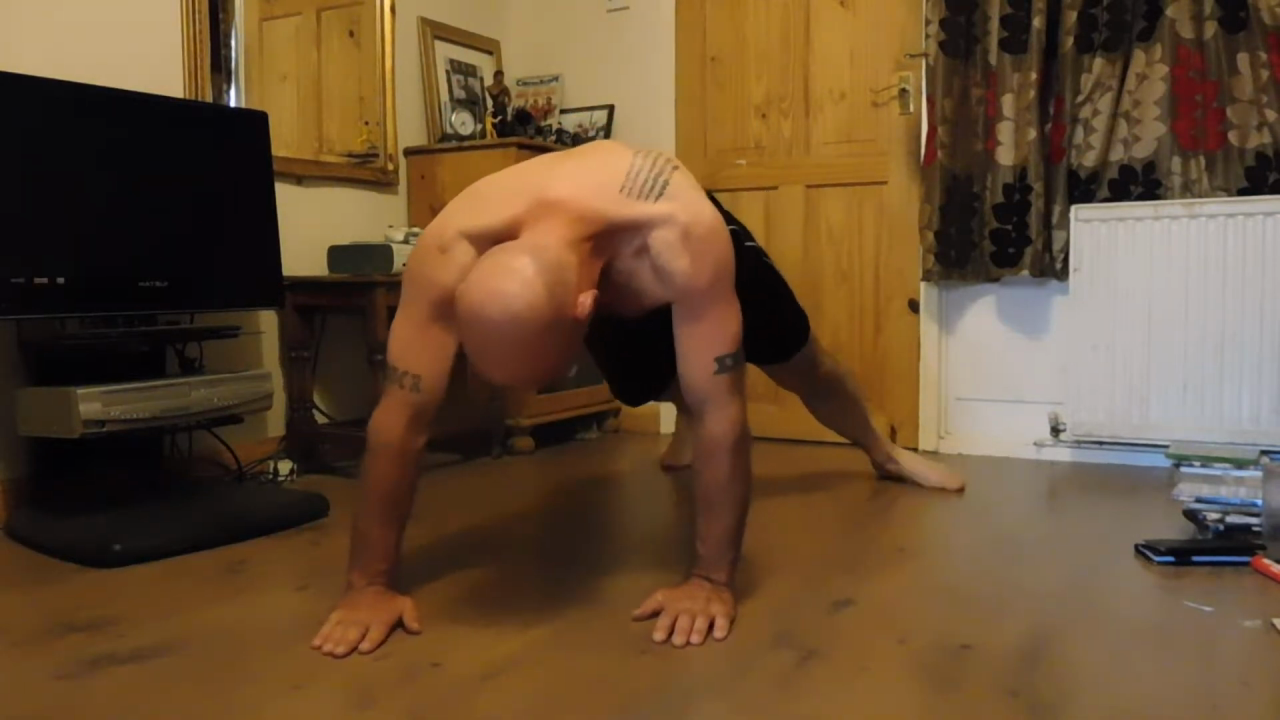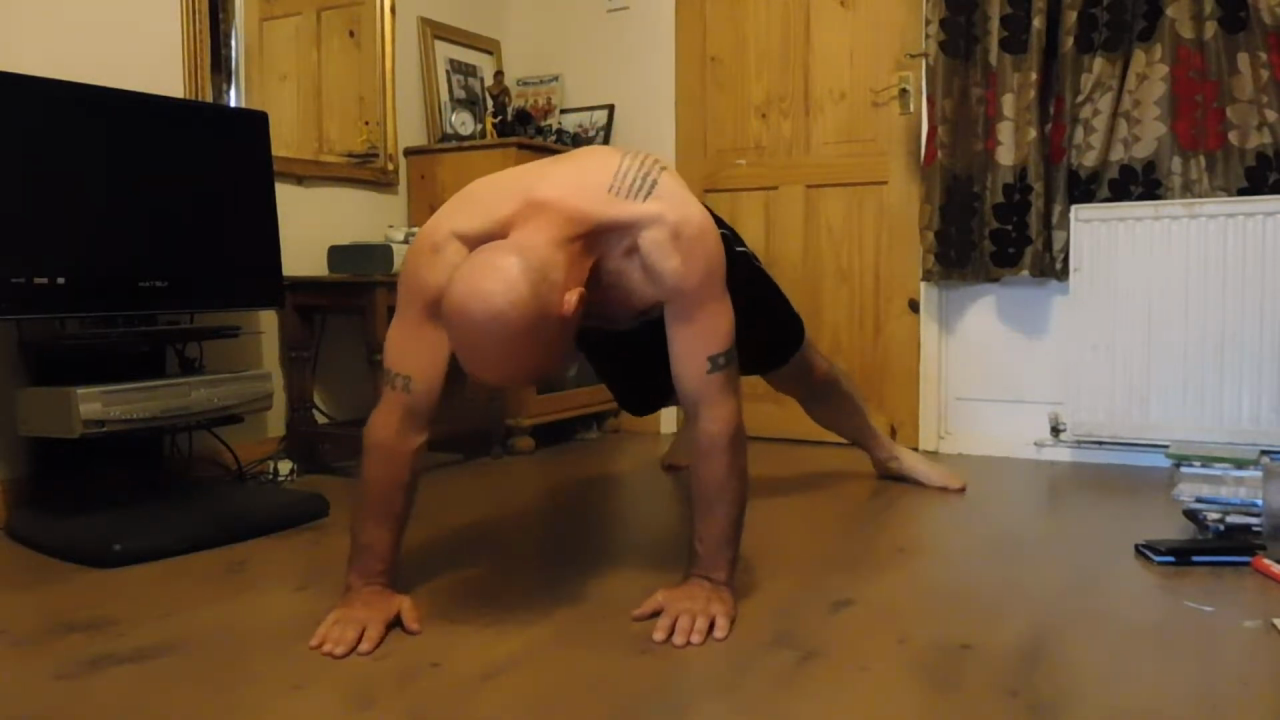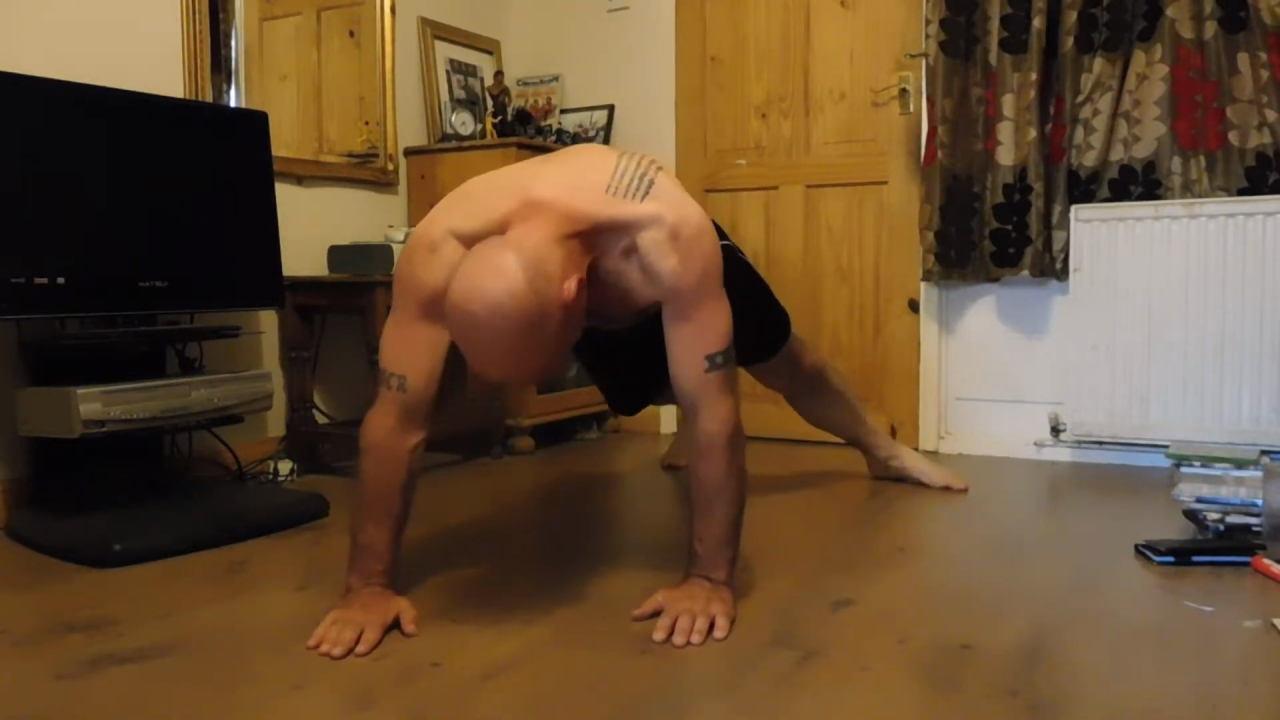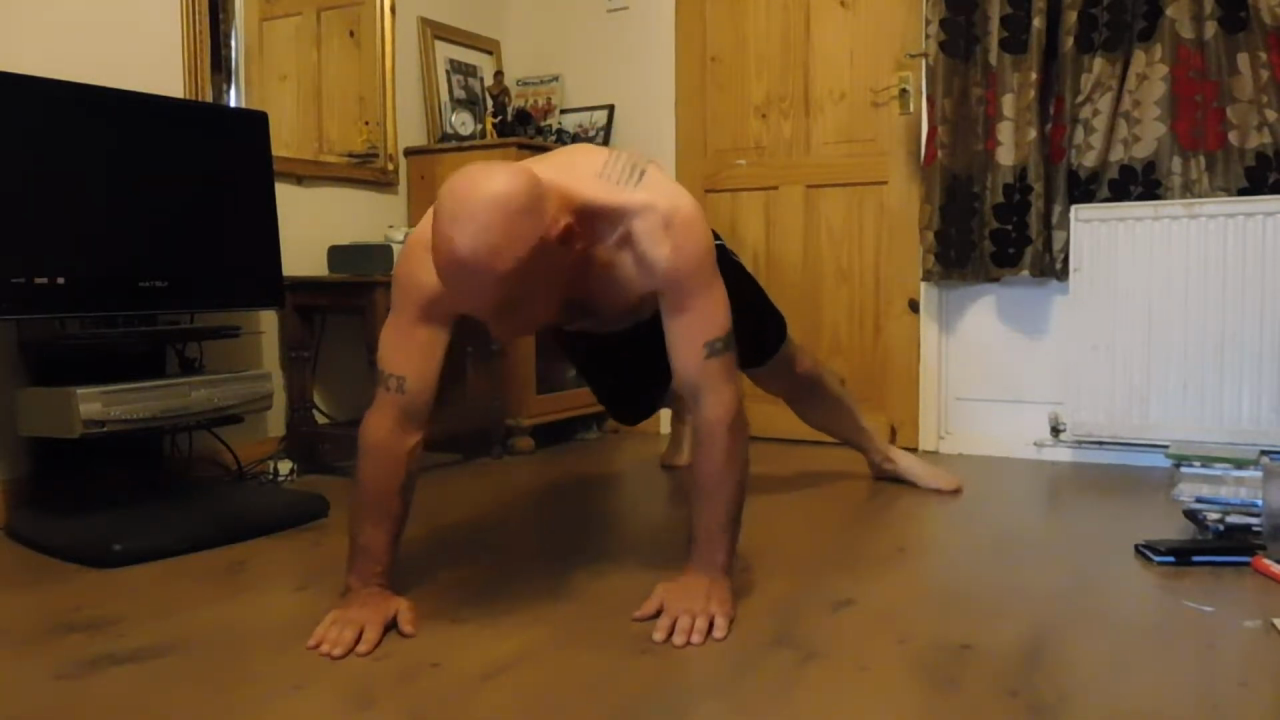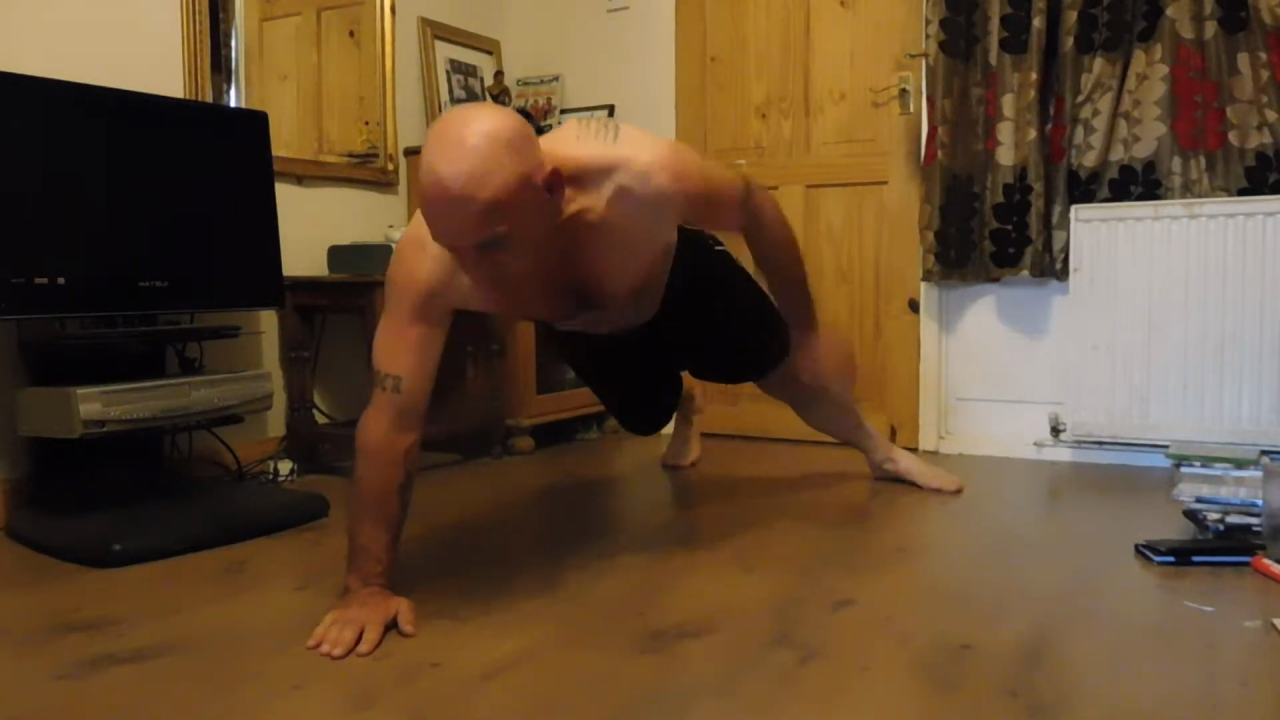
dt=0.4s
person 1, frame 1
left shoulder: (685, 236)
right shoulder: (452, 249)
left elbow: (723, 411)
right elbow: (400, 416)
left wrist: (710, 579)
right wrist: (369, 582)
left hip: (672, 248)
right hip: (608, 269)
left knee: (798, 364)
right knee: (656, 389)
left ankle: (882, 452)
right ankle: (687, 428)
person 1, frame 2
left shoulder: (673, 236)
right shoulder: (444, 253)
left elbow: (715, 412)
right elbow: (398, 419)
left wrist: (710, 578)
right wrist: (369, 583)
left hip: (689, 264)
left knee: (796, 369)
right knee: (651, 398)
left ankle: (883, 451)
right ankle: (684, 429)
person 1, frame 3
left shoulder: (670, 237)
right shoulder: (438, 253)
left elbow: (713, 411)
right elbow: (395, 419)
left wrist: (710, 577)
right wrist: (368, 584)
left hip: (670, 265)
right hip: (599, 306)
left knee: (786, 365)
right knee: (645, 393)
left ankle: (880, 450)
right ankle: (682, 422)
person 1, frame 4
left shoulder: (660, 226)
right shoulder: (437, 251)
left elbow: (716, 399)
right elbow: (393, 421)
left wrist: (708, 570)
right wrist: (367, 585)
left hip: (669, 280)
right hip: (585, 324)
left knee: (782, 369)
right knee: (639, 405)
left ankle: (878, 453)
right ankle: (677, 418)
person 1, frame 5
left shoulder: (641, 174)
right shoulder: (427, 255)
left elbow: (758, 211)
right elbow: (389, 422)
left wrist: (809, 331)
right wrist: (367, 585)
left hip: (679, 281)
right hip: (583, 329)
left knee: (790, 372)
right knee: (647, 417)
left ankle: (880, 453)
right ankle: (683, 413)
